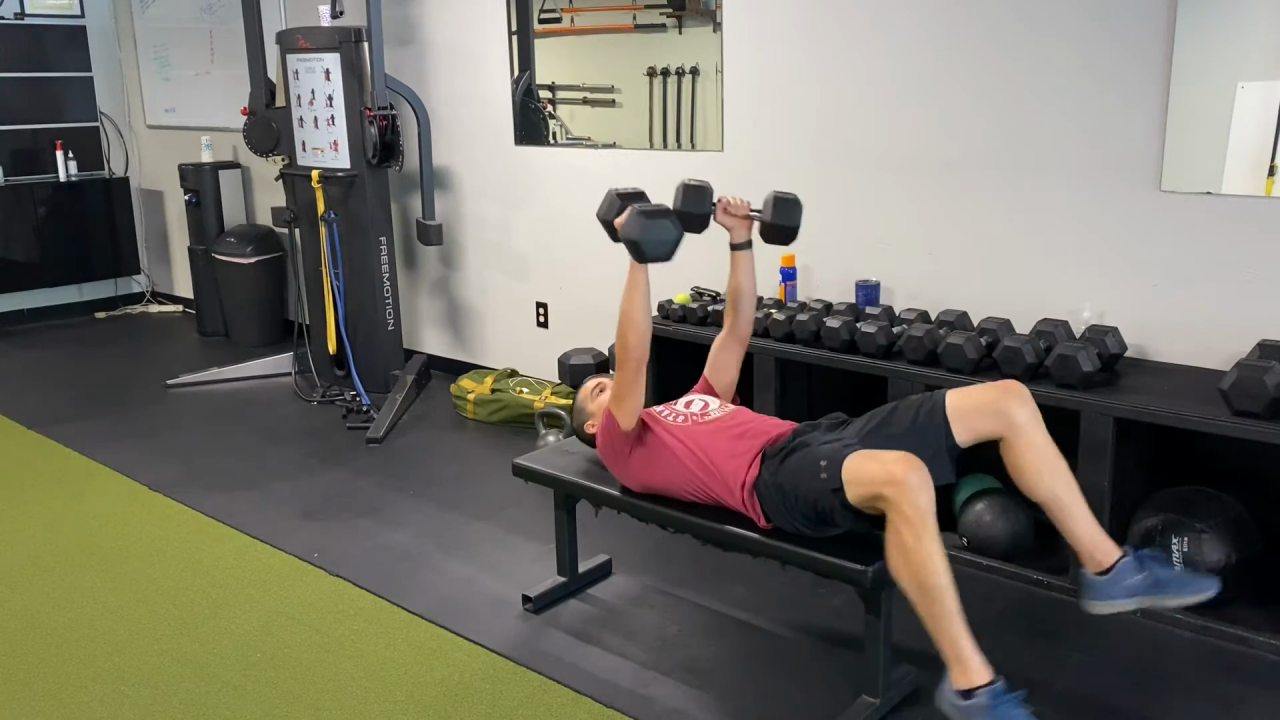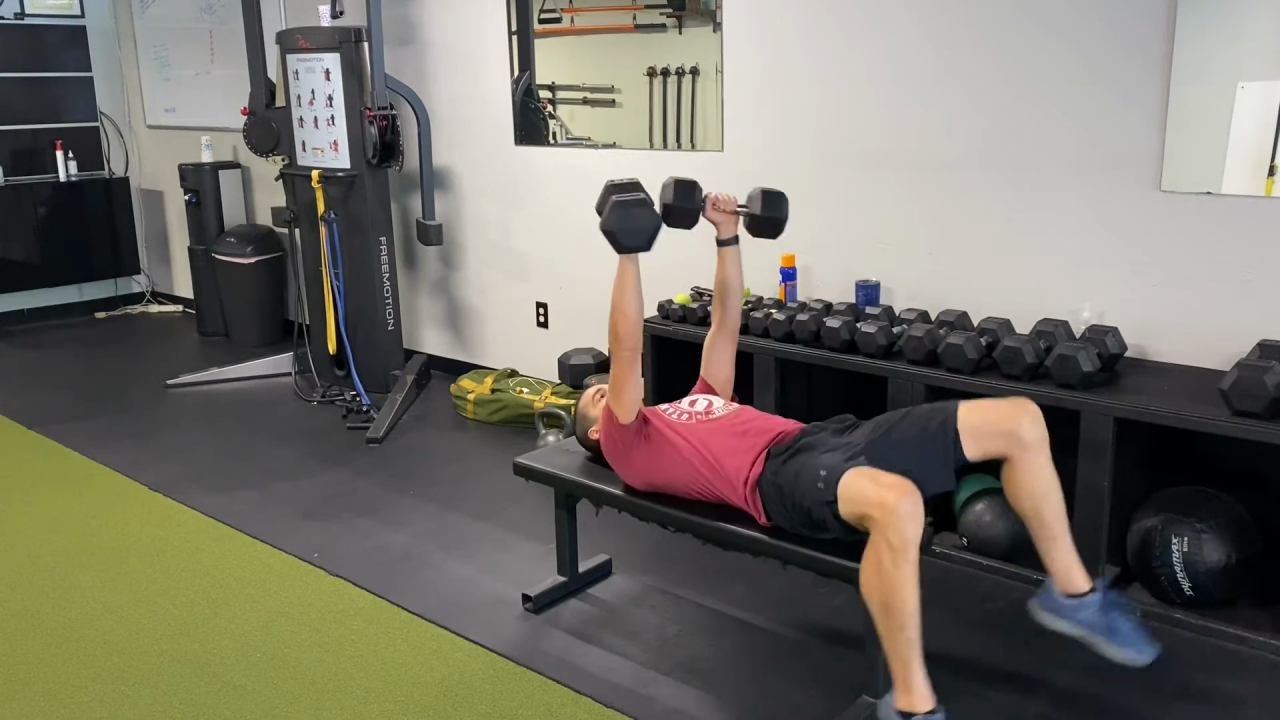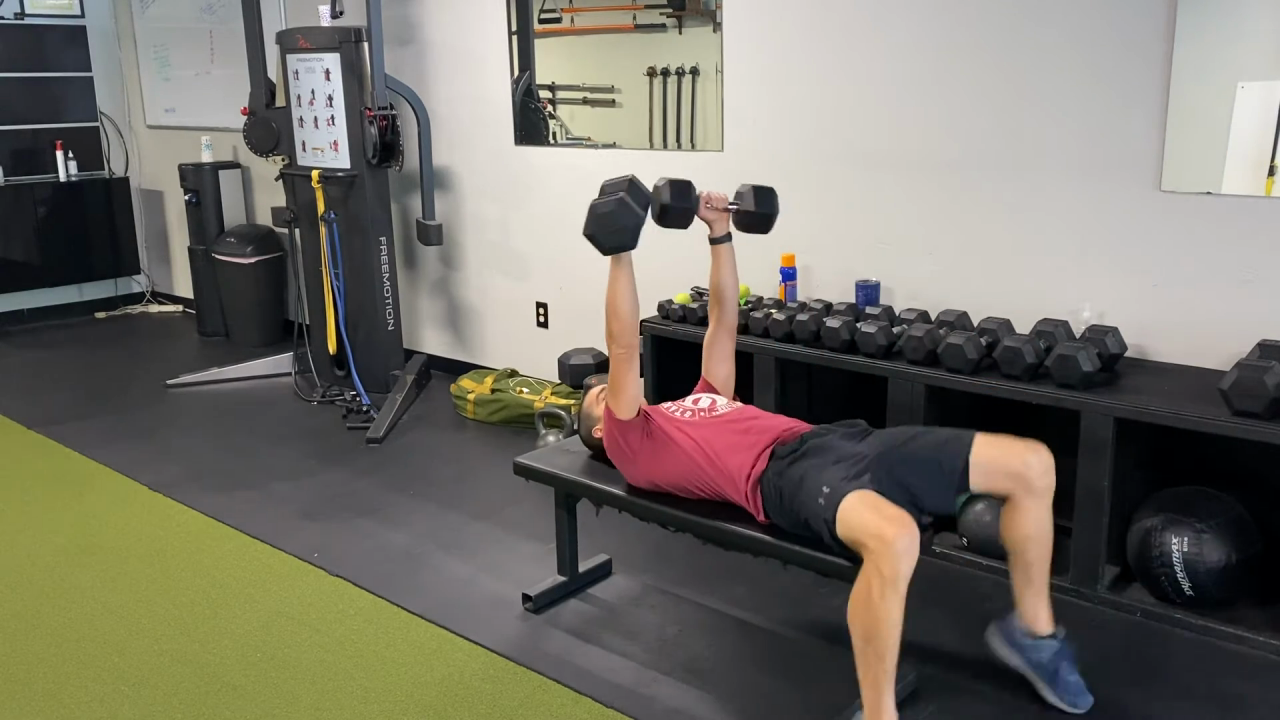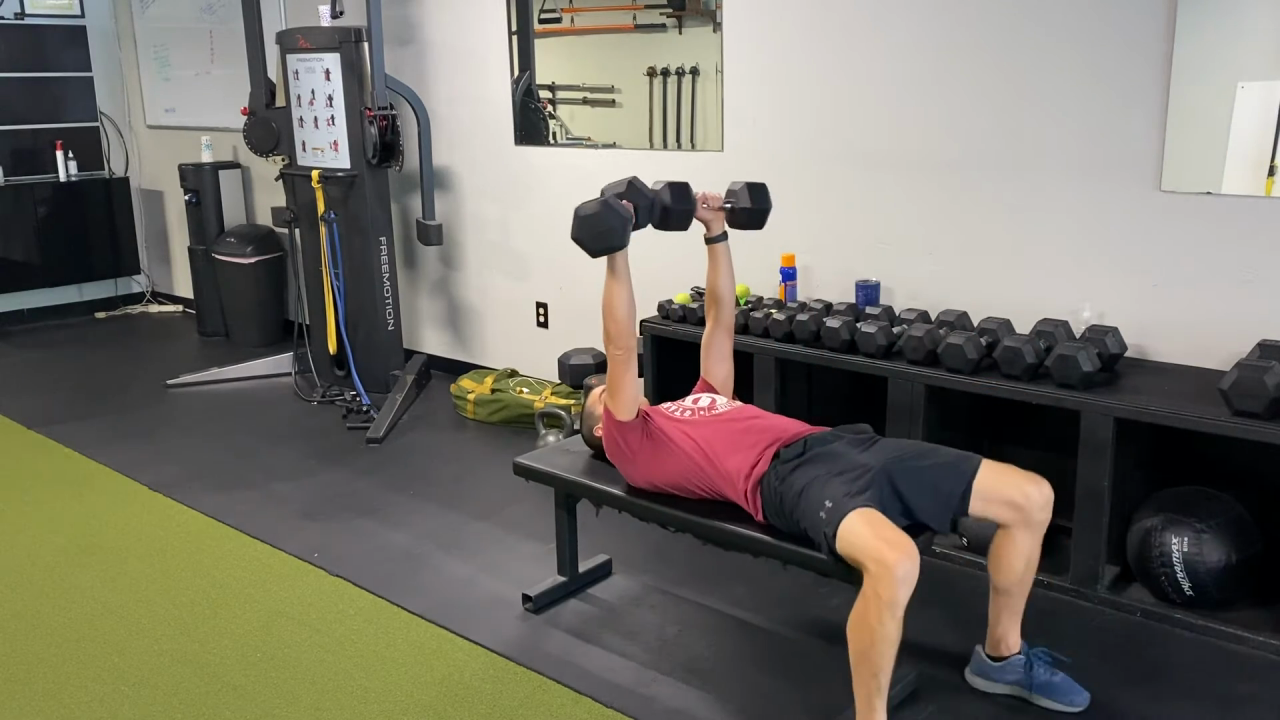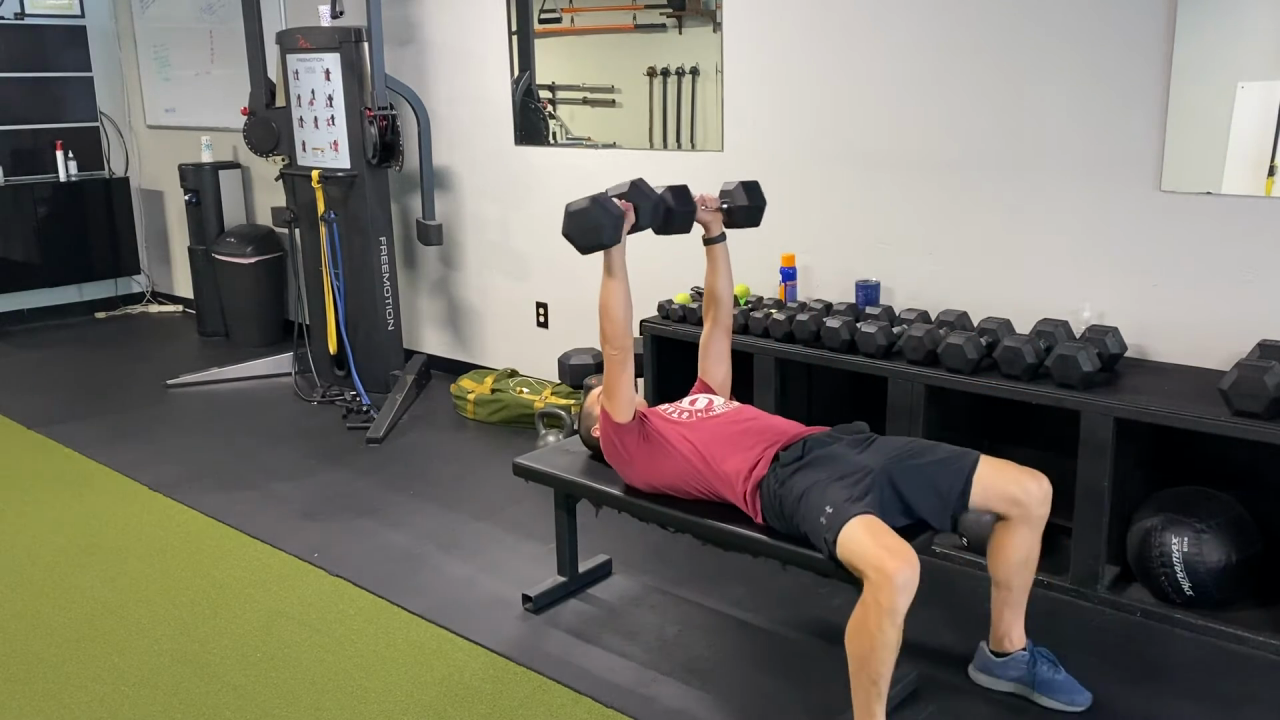
dt=0.1s
person 1, frame 1
left shoulder: (695, 402)
right shoulder: (627, 448)
left elbow: (738, 328)
right elbow: (632, 362)
left wrist: (740, 242)
right wrist: (638, 256)
left hip: (819, 436)
right hip: (776, 474)
left knee: (1005, 399)
right knee: (905, 479)
left ankle: (1108, 568)
person 1, frame 2
left shoulder: (693, 404)
right shoulder: (630, 450)
left elbow: (725, 321)
right elbow: (624, 356)
left wrist: (727, 237)
right wrist: (628, 252)
left hip: (834, 437)
right hip: (783, 475)
left knee: (1018, 416)
right knee: (898, 504)
left ankle: (1072, 593)
person 1, frame 3
left shoulder: (697, 403)
right shoulder: (631, 443)
left elbow: (723, 322)
right elbow: (623, 352)
left wrist: (720, 235)
right wrist: (621, 248)
left hip: (834, 440)
right hip: (783, 473)
left knee: (1033, 465)
right knee: (894, 537)
left ankle: (1030, 632)
person 1, frame 4
left shoulder: (697, 405)
right shoulder: (633, 445)
left elbow: (721, 322)
right elbow: (621, 352)
left wrist: (716, 235)
right wrist: (617, 250)
left hip: (842, 443)
right hip: (787, 475)
left knee: (1032, 497)
right knee: (895, 561)
left ankle: (1002, 655)
person 1, frame 5
left shoulder: (696, 406)
right shoulder: (630, 448)
left elbow: (718, 322)
right elbow: (618, 353)
left wrist: (714, 236)
right wrist: (614, 248)
left hip: (840, 443)
right hip: (787, 476)
left knee: (1030, 492)
right knee: (894, 571)
left ankle: (1005, 651)
